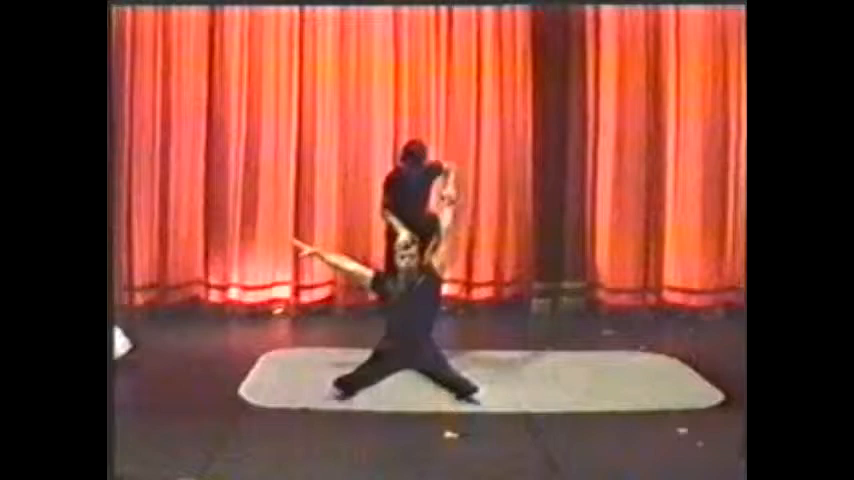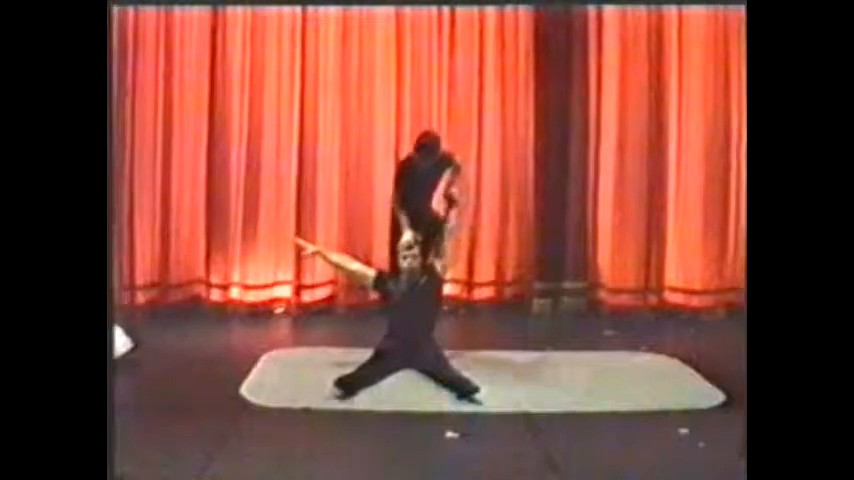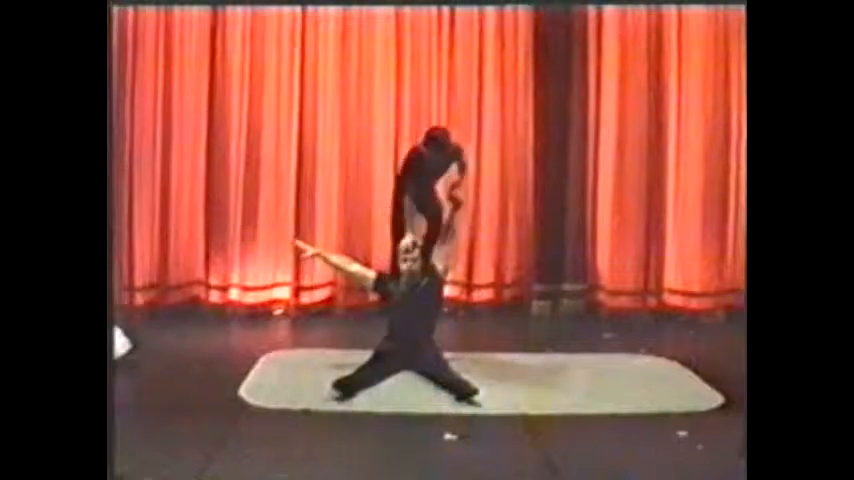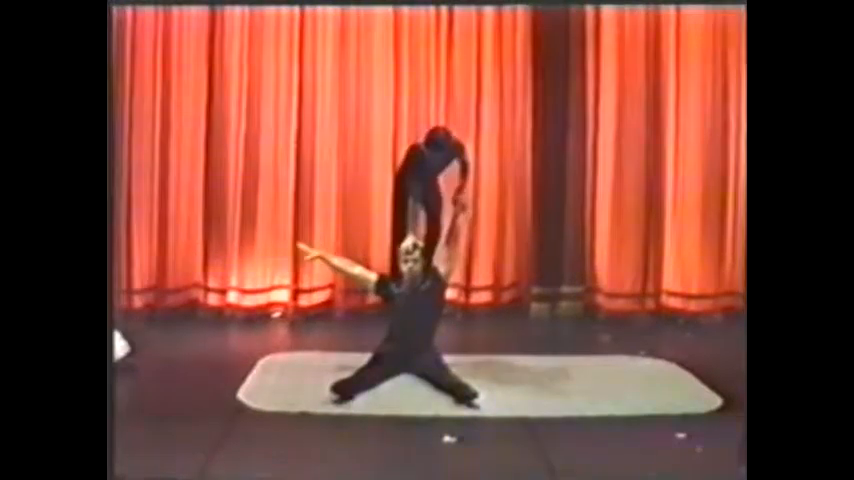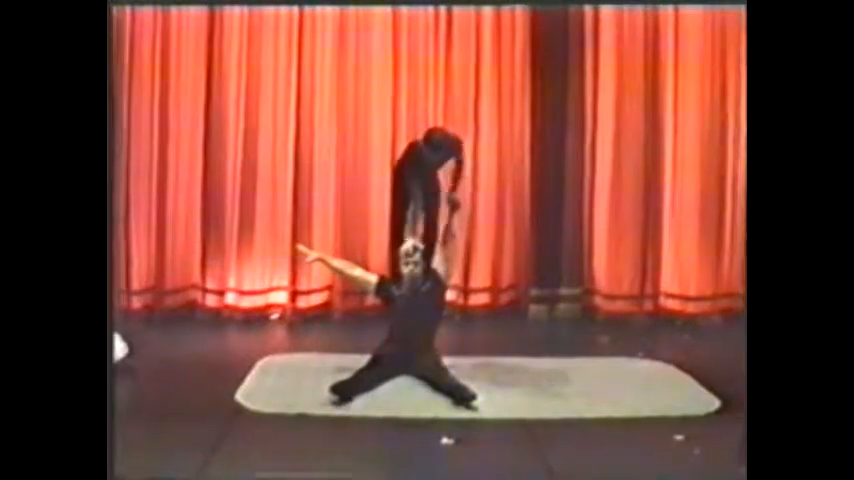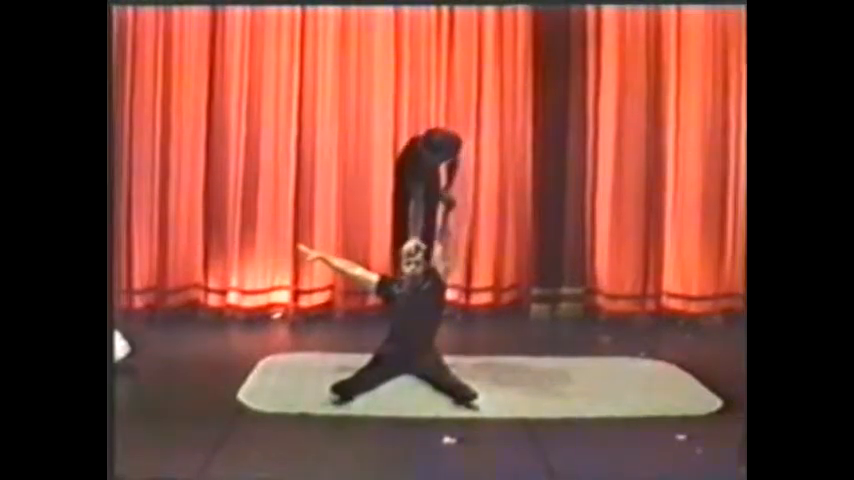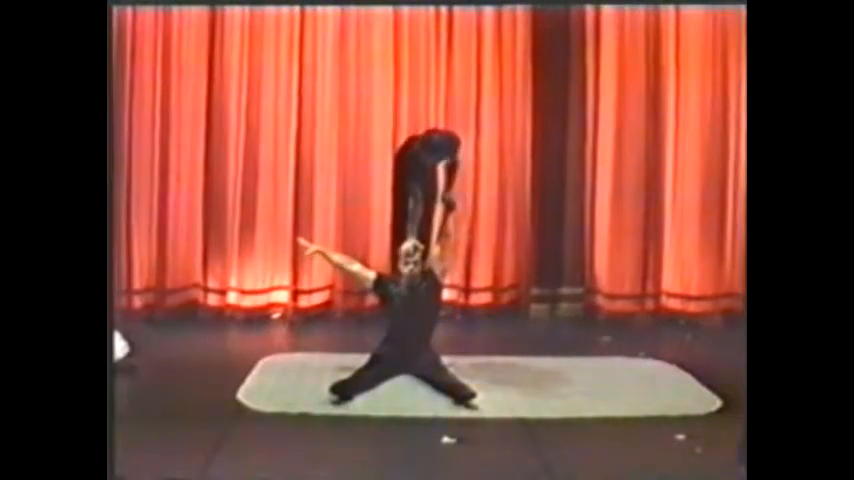
dt=0.2s
person 1, frame 1
left shoulder: (429, 278)
right shoulder: (388, 284)
left elbow: (441, 242)
right elbow: (349, 265)
left wrist: (448, 207)
right wrist: (317, 252)
left hip: (423, 349)
right hip: (392, 349)
left knee: (455, 382)
right knee: (357, 380)
left ankle: (465, 393)
right ankle: (346, 390)
person 1, frame 2
left shoulder: (432, 277)
right shoulder: (390, 282)
right elbow: (352, 265)
right wrist: (320, 251)
left hip: (424, 349)
right hip: (393, 348)
left knee: (453, 379)
right knee: (357, 380)
left ankle: (467, 393)
right ankle: (347, 389)
person 1, frame 3
left shoulder: (433, 279)
right shoulder: (390, 283)
left elbow: (444, 247)
right elbow: (353, 268)
right wrist: (320, 253)
left hip: (424, 351)
right hip: (393, 350)
right knee: (364, 378)
left ankle: (466, 395)
person 1, frame 4
left shoulder: (434, 283)
right shoulder: (393, 287)
left elbow: (449, 248)
right elbow: (355, 270)
left wrist: (456, 215)
right wrist: (321, 255)
left hip: (424, 354)
right hip: (392, 352)
left knee: (455, 388)
right knee: (360, 381)
left ankle: (465, 398)
right ankle: (344, 394)
person 1, frame 5
left shoulder: (434, 284)
right shoulder: (393, 288)
left elbow: (446, 248)
right elbow: (355, 272)
left wrist: (451, 214)
right wrist: (321, 257)
left hip: (424, 356)
right hip: (392, 354)
left knee: (453, 389)
right knee: (359, 383)
left ankle: (464, 400)
right ankle: (342, 396)
person 1, frame 6
left shoulder: (434, 283)
right shoulder: (393, 287)
left elbow: (442, 246)
right elbow: (356, 271)
right wrist: (322, 256)
left hip: (424, 355)
right hip: (393, 354)
left knee: (457, 391)
right knee: (360, 382)
left ankle: (465, 400)
right ankle: (344, 396)
person 1, frame 7
left shoulder: (431, 283)
right shoulder: (389, 286)
left elbow: (441, 245)
right elbow: (353, 267)
right wrist: (321, 250)
left hip: (422, 355)
right hip: (390, 354)
left knee: (455, 389)
right knee: (357, 383)
left ankle: (463, 398)
right ankle: (343, 395)
person 2, frame 1
left shoulder: (431, 170)
right shoulder: (394, 178)
left elbow: (449, 169)
right elbow: (385, 209)
left wrist: (448, 188)
left hip: (420, 222)
person 2, frame 2
left shoulder: (444, 159)
right shoulder: (406, 167)
left elbow: (457, 167)
right elbow: (396, 201)
left wrist: (453, 186)
right wrist: (405, 230)
left hip: (424, 210)
right hip: (405, 211)
person 2, frame 3
left shoulder: (454, 151)
right shoulder: (414, 157)
left elbow: (462, 166)
right elbow: (408, 196)
left wrist: (456, 186)
right wrist: (409, 232)
left hip: (427, 192)
right hip: (408, 190)
left knee: (437, 225)
right knee: (401, 235)
person 2, frame 4
left shoulder: (455, 147)
right shoulder: (415, 155)
left elbow: (464, 165)
right elbow: (413, 198)
left wrist: (460, 190)
left hip: (429, 183)
right hip: (408, 182)
left knee: (434, 227)
right knee: (401, 231)
right ankle: (398, 277)
person 2, frame 5
left shoulder: (454, 144)
right shoulder: (415, 154)
left elbow: (459, 163)
right elbow: (415, 199)
left wrist: (453, 191)
left hip: (428, 176)
right hip: (407, 177)
left knee: (431, 225)
right knee: (400, 225)
right ankle: (398, 275)
person 2, frame 6
left shoulder: (453, 143)
right shoulder: (414, 155)
left elbow: (453, 162)
right elbow: (423, 194)
left wrist: (447, 188)
left hip: (429, 173)
right hip: (409, 172)
left knee: (430, 220)
right knee: (403, 220)
person 2, frame 7
left shoulder: (451, 142)
right shoulder: (412, 154)
left elbow: (452, 162)
left wrist: (447, 190)
left hip: (426, 171)
right hip: (409, 168)
